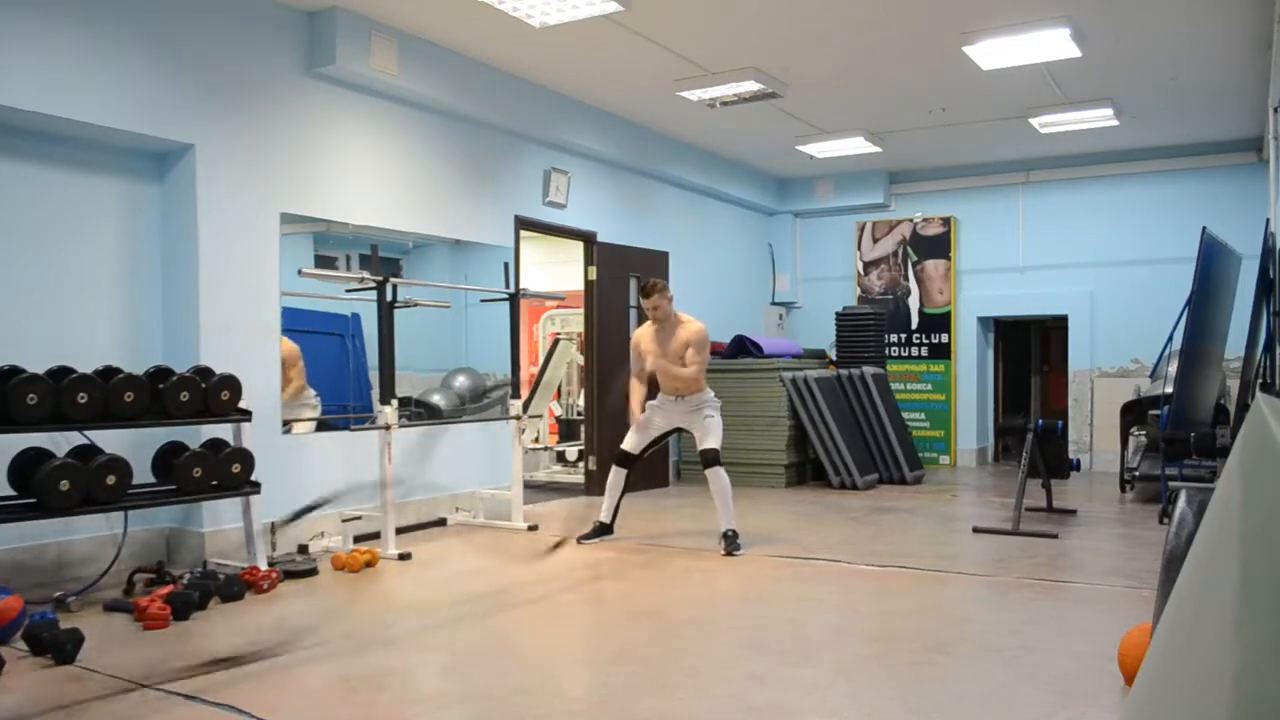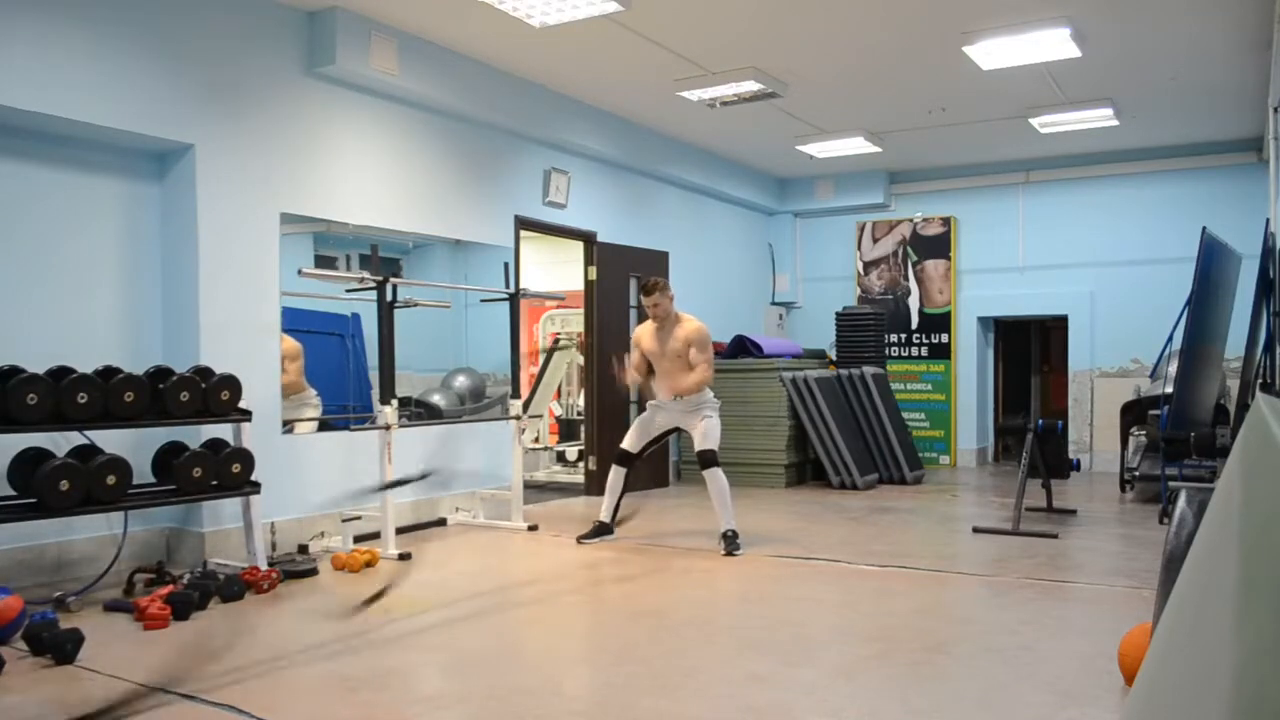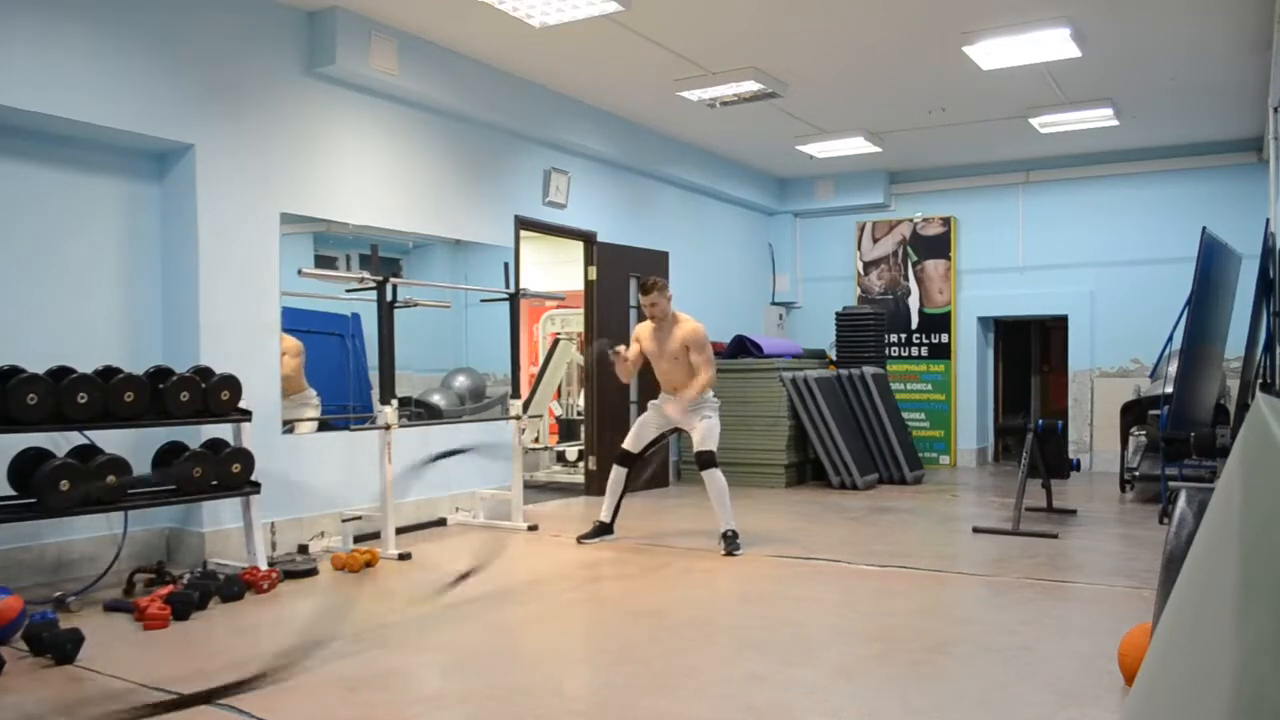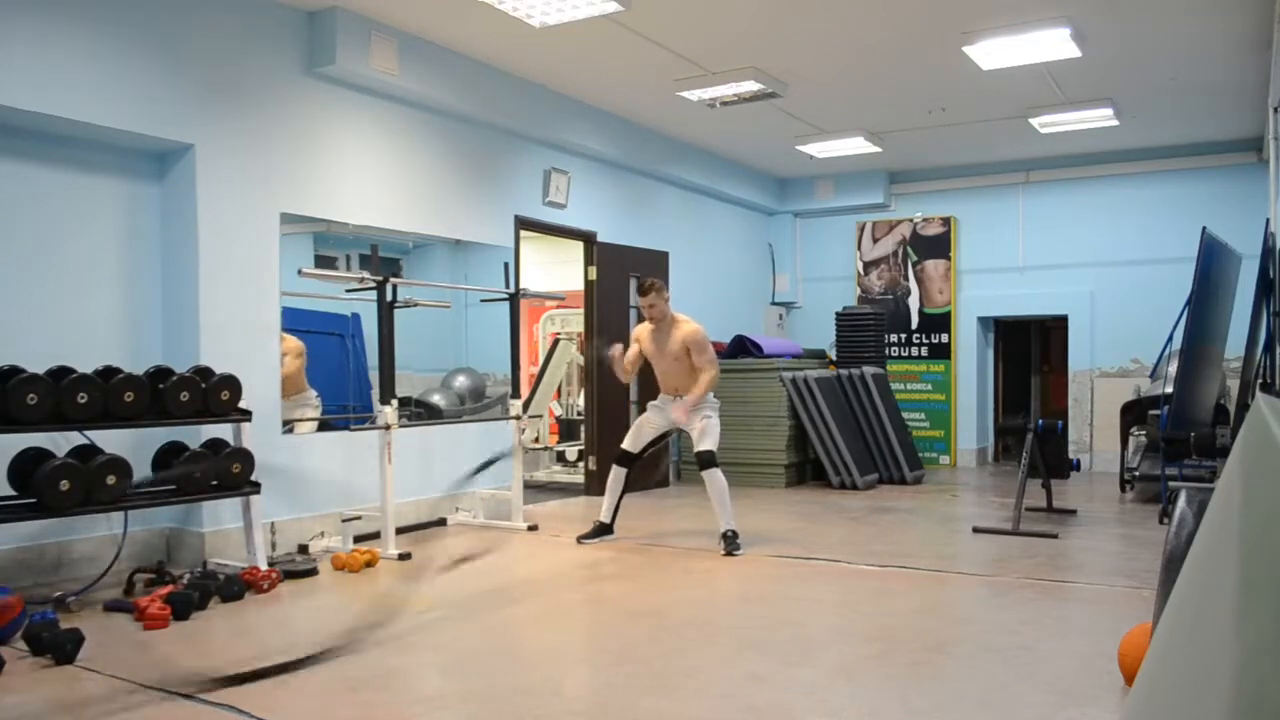
dt=0.3s
person 1, frame 1
left shoulder: (694, 331)
right shoulder: (641, 335)
left elbow: (696, 374)
right elbow: (638, 378)
left wrist: (661, 366)
right wrist: (636, 410)
left hip: (700, 405)
right hip: (664, 405)
left knee: (710, 460)
right knee: (622, 458)
left ankle: (729, 532)
right ankle: (605, 523)
person 1, frame 2
left shoulder: (694, 330)
right shoulder: (641, 333)
left elbow: (705, 372)
right elbow: (636, 373)
left wrist: (671, 385)
right wrist: (629, 377)
left hip: (698, 405)
right hip: (662, 405)
left knee: (708, 461)
right knee: (621, 458)
left ankle: (729, 532)
right ankle: (605, 523)
person 1, frame 3
left shoulder: (692, 331)
right shoulder: (640, 332)
left elbow: (708, 374)
right elbow: (626, 376)
left wrist: (681, 403)
right wrist: (621, 361)
left hip: (698, 405)
right hip: (663, 403)
left knee: (706, 462)
right knee: (622, 457)
left ankle: (729, 532)
right ankle: (605, 523)
person 1, frame 4
left shoulder: (691, 332)
right shoulder: (640, 333)
left elbow: (711, 372)
right elbow: (626, 376)
left wrist: (686, 407)
right wrist: (617, 361)
left hip: (698, 406)
right hip: (663, 405)
left knee: (707, 462)
right knee: (622, 458)
left ankle: (729, 532)
right ankle: (605, 523)
